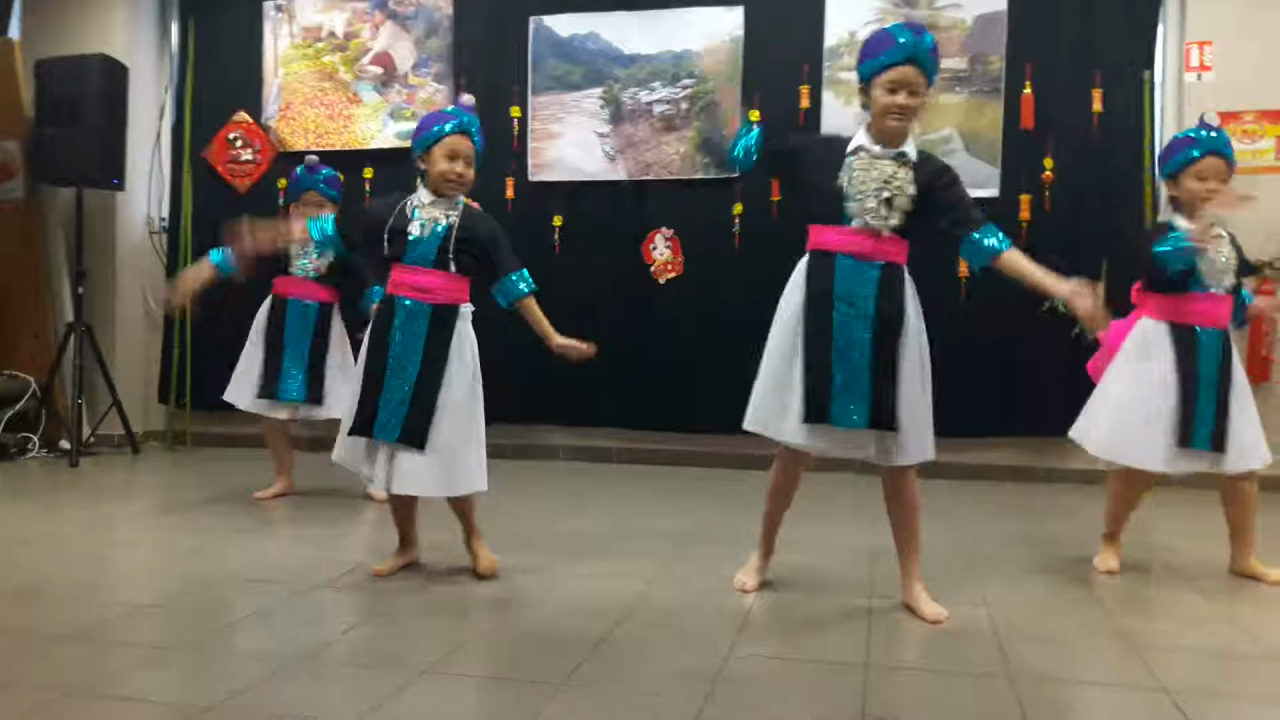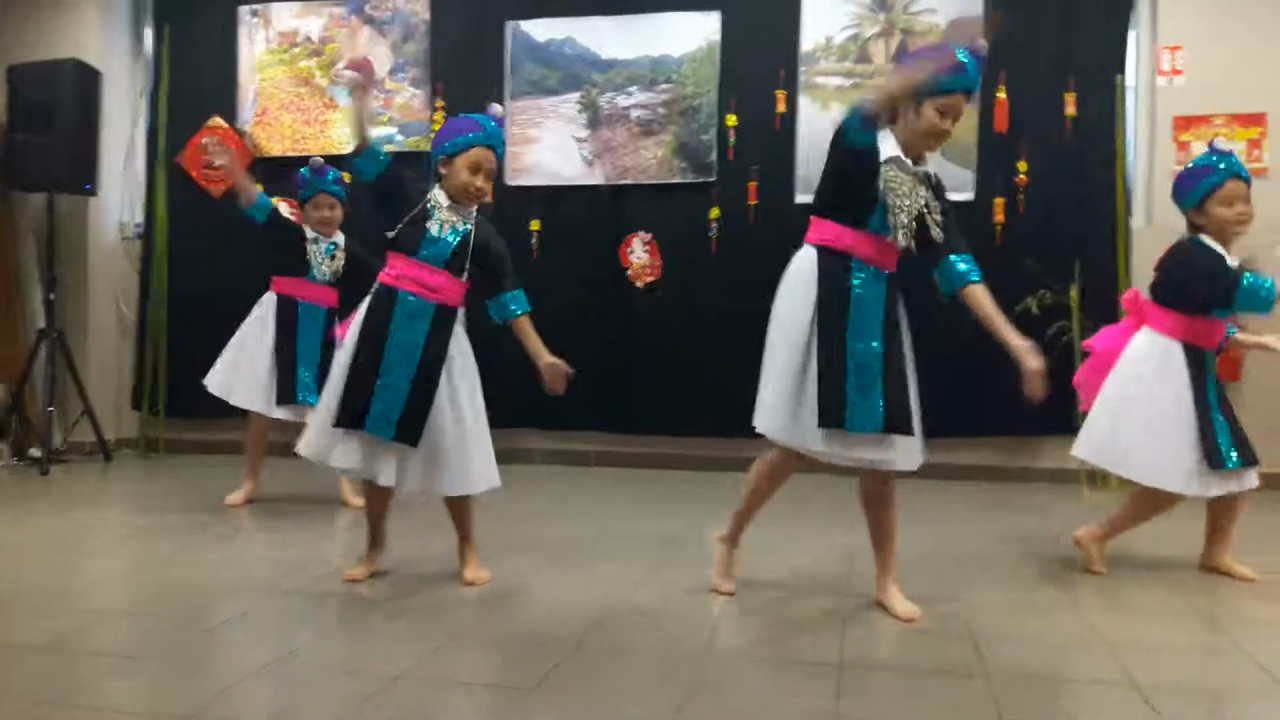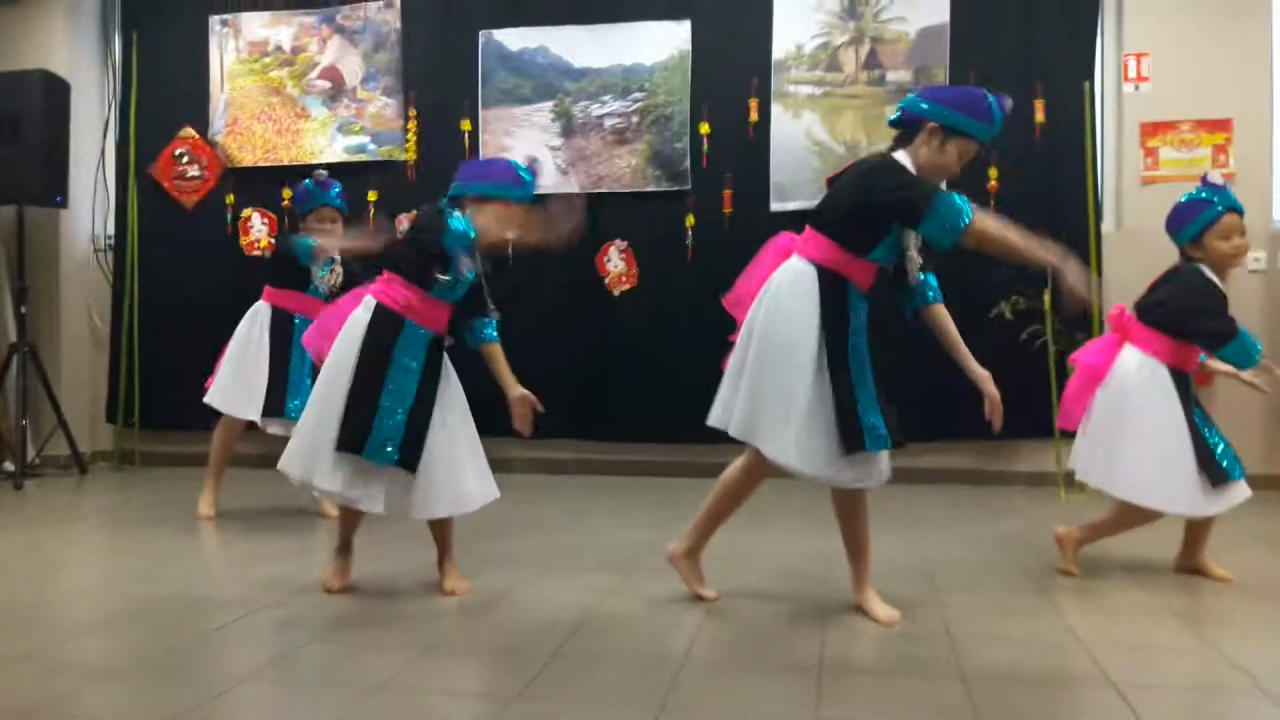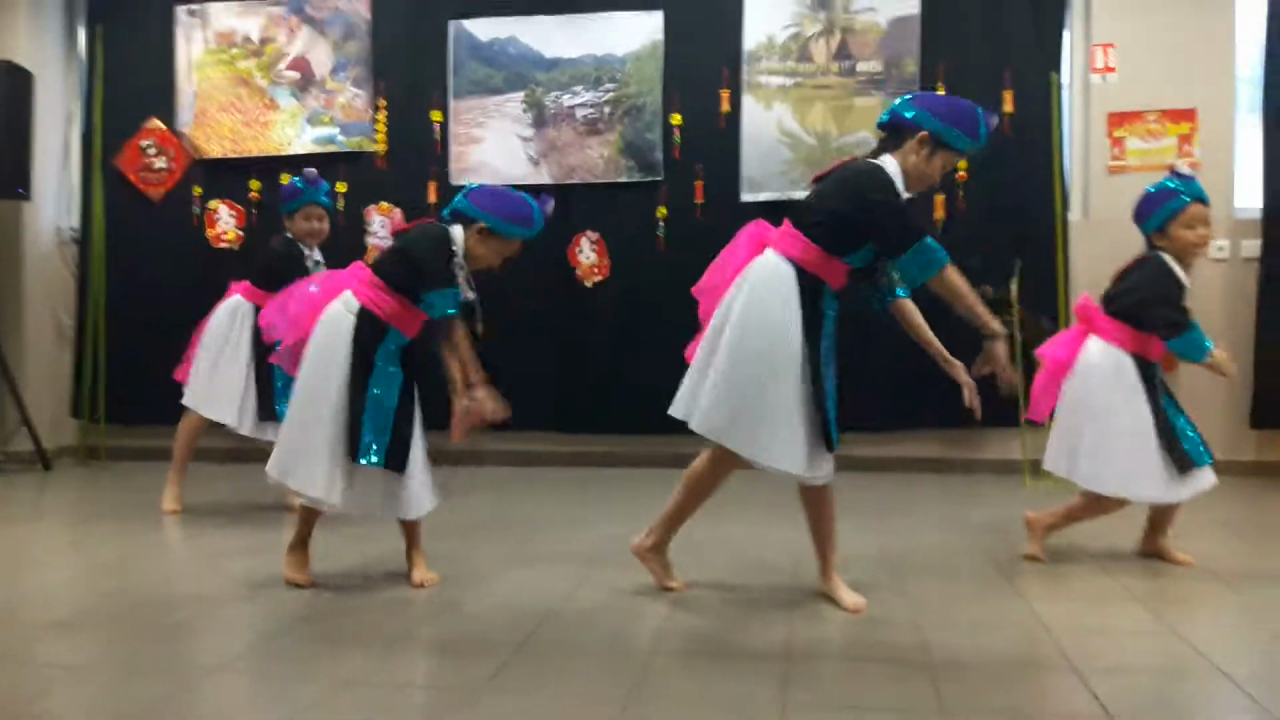
dt=0.2s
person 1, frame 1
left shoulder: (932, 175)
right shoulder: (826, 154)
left elbow: (982, 240)
right elbow: (751, 151)
left wrist: (1058, 286)
left hip: (888, 306)
right hip: (820, 297)
left knee: (897, 450)
right knee: (798, 440)
left ankle: (913, 583)
right ankle: (763, 551)
person 1, frame 2
left shoulder: (929, 191)
right shoulder: (857, 149)
left elbow: (955, 268)
right elbow: (873, 107)
left wrist: (1014, 341)
right wrist: (946, 58)
left hip: (877, 306)
right hip: (822, 295)
left knee: (879, 449)
right knee: (799, 440)
left ankle: (886, 581)
right ankle: (729, 538)
person 1, frame 3
left shoulder: (908, 206)
right shoulder: (881, 178)
left elbow: (922, 289)
right elbow: (965, 222)
left wrist: (973, 369)
right wrist: (1055, 258)
left hip: (839, 317)
right hip: (806, 308)
left knee: (850, 456)
right knee: (776, 450)
left ankle: (862, 586)
right ankle: (688, 547)
person 1, frame 4
left shoulder: (874, 191)
right shoulder: (870, 187)
left elbow: (892, 284)
right elbow: (932, 267)
left wrist: (943, 358)
right wrist: (994, 333)
left hip: (802, 311)
right hip: (776, 305)
left knee: (808, 447)
right knee: (738, 444)
left ankle: (828, 575)
right ankle: (654, 540)
person 2, frame 1
left shoulder: (478, 224)
right shoulder: (394, 210)
left elbow: (511, 282)
right elbow: (335, 230)
left wrist: (553, 339)
right wrist: (271, 234)
left hip: (444, 333)
right hip: (393, 327)
left knee: (441, 442)
right knee: (387, 440)
left ankle: (473, 536)
right ankle: (406, 544)
person 2, frame 2
left shoulder: (484, 237)
right shoulder: (412, 204)
left elbow: (507, 299)
right elbow: (373, 164)
left wrist: (541, 357)
left hip: (439, 337)
right hip: (385, 324)
left knee: (451, 443)
right knee: (378, 436)
left ankle: (468, 550)
right ankle: (375, 547)
person 2, frame 3
left shoulder: (477, 265)
right shoulder: (433, 225)
left elbow: (481, 327)
right elbow: (473, 233)
left wrist: (511, 388)
right wrist: (538, 229)
left hip: (426, 356)
right hip: (379, 341)
left knee: (437, 462)
right knee: (366, 455)
left ankle: (447, 561)
right ankle: (343, 552)
person 2, frame 4
left shoulder: (457, 272)
right shoulder: (429, 242)
left elbow: (446, 330)
right elbow: (450, 319)
left wrist: (460, 396)
right wrist: (477, 385)
left hip: (393, 353)
right hip: (351, 337)
left knee: (397, 455)
right knee: (334, 445)
left ankle: (414, 552)
right ankle: (298, 546)
person 3, frame 1
left shoulder: (1227, 242)
right shoulder: (1168, 233)
left elbow: (1235, 304)
right elbow: (1174, 259)
right wrist: (1212, 218)
left hip: (1212, 355)
right hip: (1163, 351)
left knee: (1241, 462)
right knee: (1141, 459)
right ankle: (1110, 540)
person 3, frame 2
left shoulder: (1220, 260)
right shoulder: (1193, 255)
right elbow: (1244, 291)
left hip: (1193, 370)
right hip: (1164, 367)
left knee: (1235, 468)
right knee: (1169, 480)
left ankle: (1217, 553)
right ankle: (1095, 534)
person 3, frame 3
left shoulder: (1195, 283)
right shoulder: (1196, 287)
right elbow: (1227, 340)
left wrist: (1218, 368)
right wrist: (1257, 362)
left hip: (1162, 384)
right hip: (1145, 384)
left knee: (1217, 476)
right knee: (1158, 493)
left ankle: (1192, 555)
right ankle: (1076, 535)
person 3, frame 4
left shoulder: (1162, 273)
right shoulder: (1158, 276)
right elbow: (1179, 333)
left wrist: (1202, 355)
right wrist: (1215, 358)
left hip: (1130, 373)
right hip: (1111, 375)
left knee: (1181, 463)
right knee: (1122, 481)
left ankle: (1154, 539)
right ankle: (1044, 521)
person 4, frame 1
left shoulder: (344, 250)
left elbow: (368, 287)
right elbow: (233, 256)
right wrist: (193, 277)
left hip: (323, 329)
right hip: (277, 325)
left knee: (343, 405)
right knee: (271, 408)
right ankle: (283, 478)
person 4, frame 2
left shoulder: (347, 250)
right shoulder: (290, 234)
right elbow: (259, 207)
right wrist: (234, 169)
left hip: (323, 329)
right hip: (279, 324)
right knee: (261, 407)
left ankle: (345, 483)
right ankle: (249, 482)
person 4, frame 3
left shoulder: (341, 263)
right shoulder: (293, 248)
right elbow: (311, 249)
right wrist: (354, 243)
right hip: (271, 332)
right knee: (237, 414)
left ankle: (324, 494)
right ankle: (210, 490)
person 4, frame 4
left shoulder: (313, 259)
right shoulder: (282, 252)
right hip: (243, 328)
left knee: (289, 411)
right knee: (205, 407)
right ankle: (173, 484)
